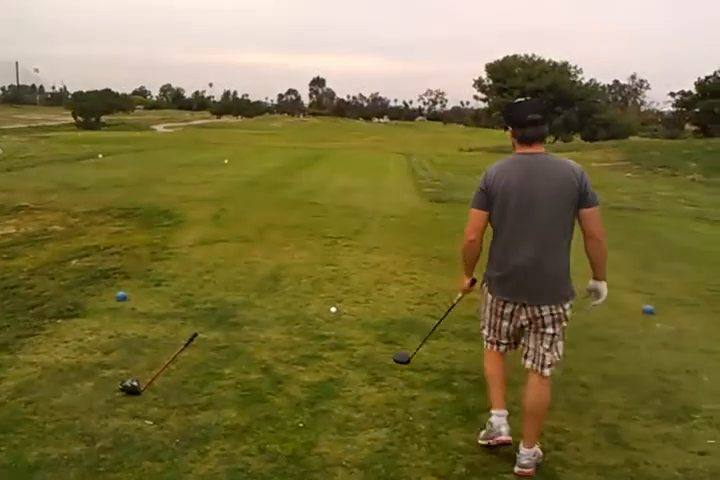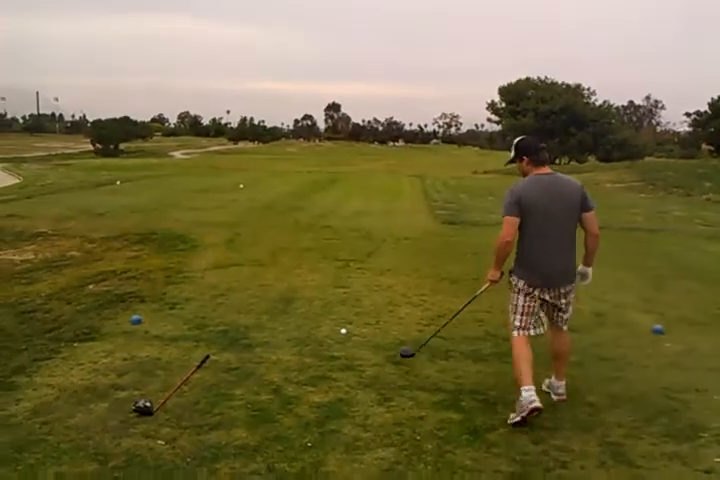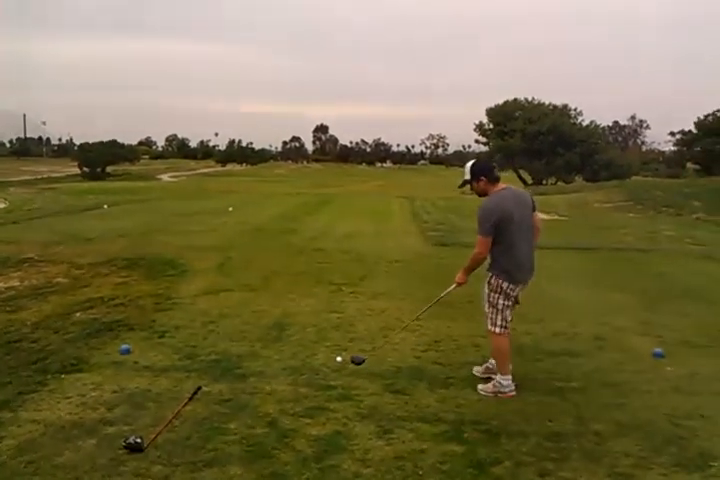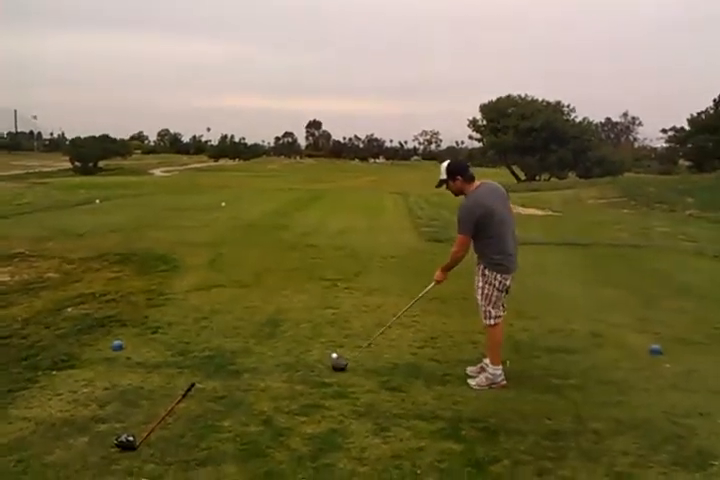
dt=1s
person 1, frame 1
left shoulder: (494, 175)
right shoulder: (573, 174)
left elbow: (472, 236)
right elbow: (595, 235)
left wrist: (467, 275)
right wrist: (599, 278)
left hip: (502, 287)
right hip: (552, 292)
left knee: (494, 348)
right knee: (540, 371)
left ankle: (498, 422)
person 1, frame 2
left shoulder: (519, 191)
right shoulder: (576, 188)
left elbow: (507, 238)
right elbow: (593, 232)
left wrist: (496, 268)
right wrist: (587, 265)
left hip: (528, 277)
right hip: (564, 277)
left knee: (520, 334)
right knee: (560, 329)
left ankle: (528, 396)
right ankle: (558, 385)
person 1, frame 3
left shoulder: (489, 207)
right shoulder: (523, 195)
left elbow: (481, 252)
right elbow: (536, 228)
left wrist: (465, 273)
left hip: (503, 275)
right hip: (524, 270)
left knee: (497, 328)
right knee: (503, 322)
left ankle: (504, 383)
right ankle: (497, 365)
person 1, frame 4
left shoulder: (469, 206)
right shoulder: (495, 187)
left elbow: (460, 250)
right elbow: (507, 218)
left wrist: (443, 271)
left hip: (493, 266)
right hip: (505, 259)
left knee: (492, 318)
right knee: (493, 316)
left ankle: (495, 373)
right ankle: (490, 362)
